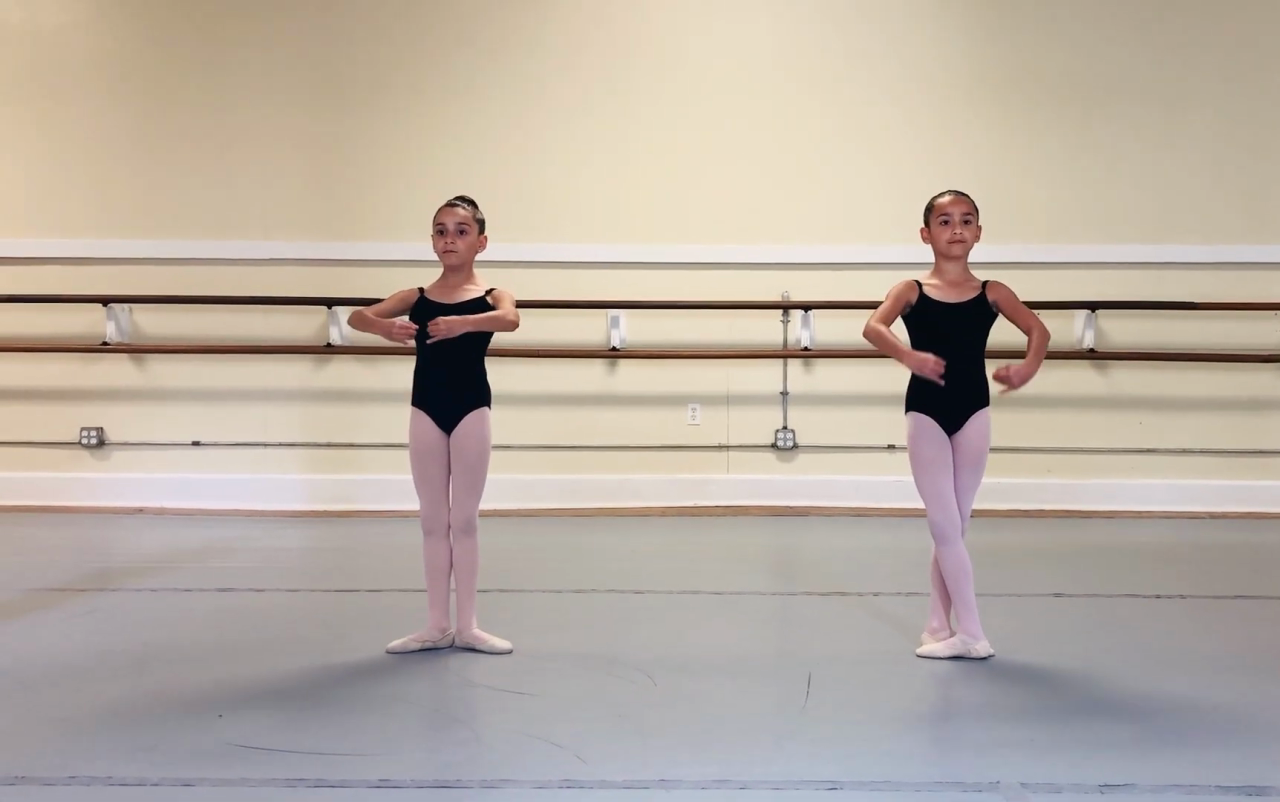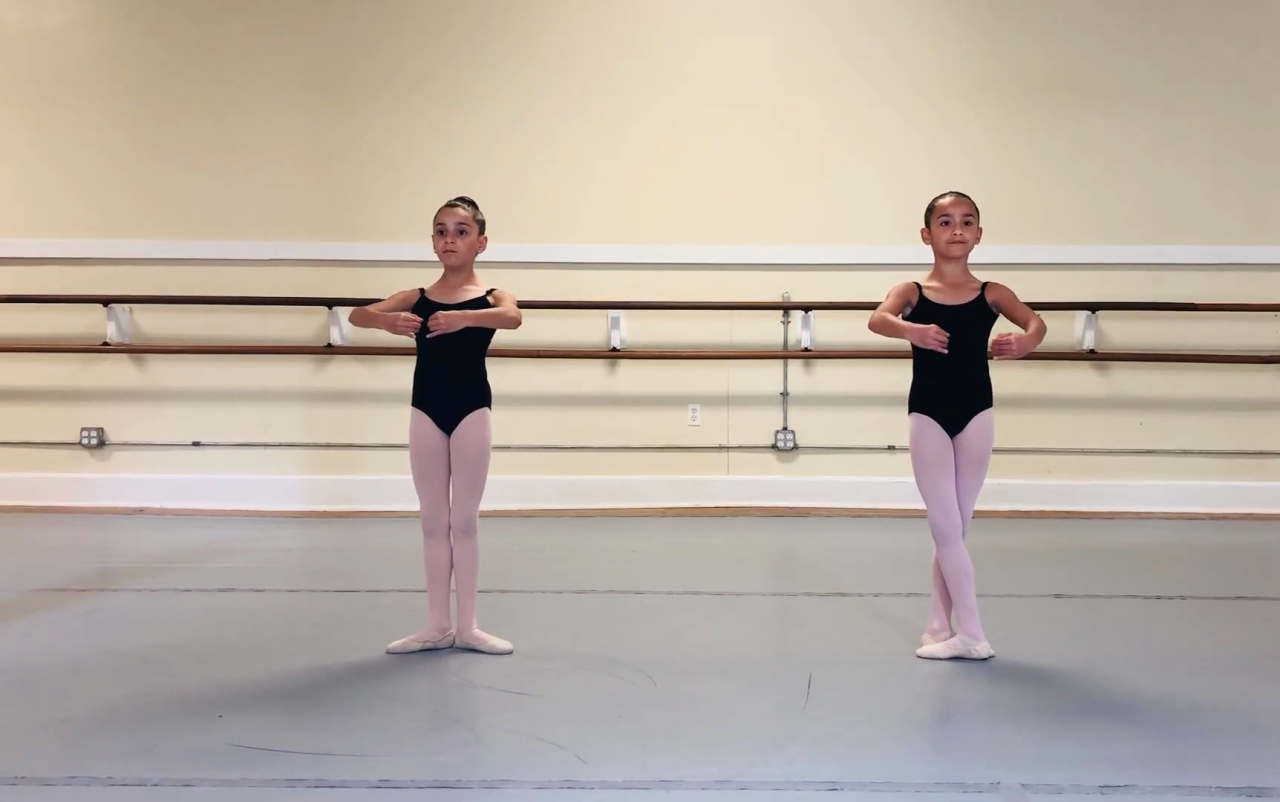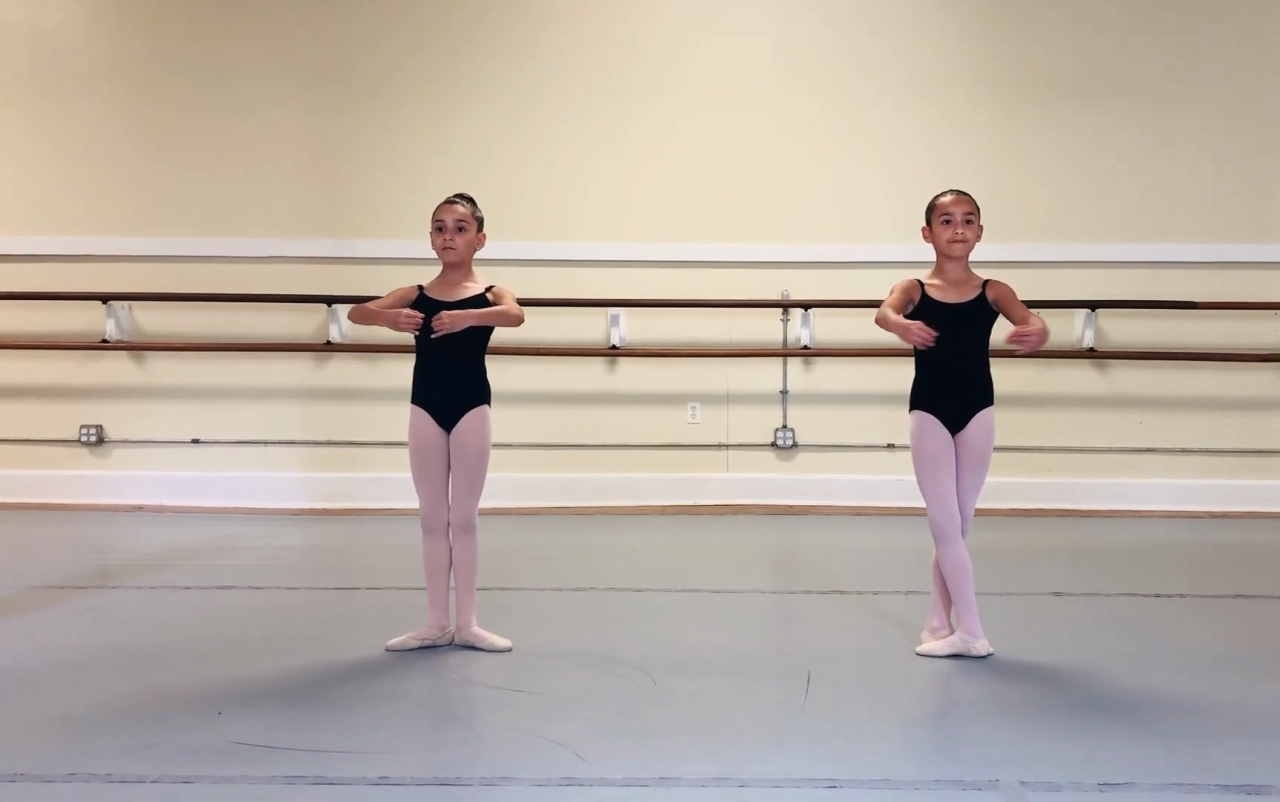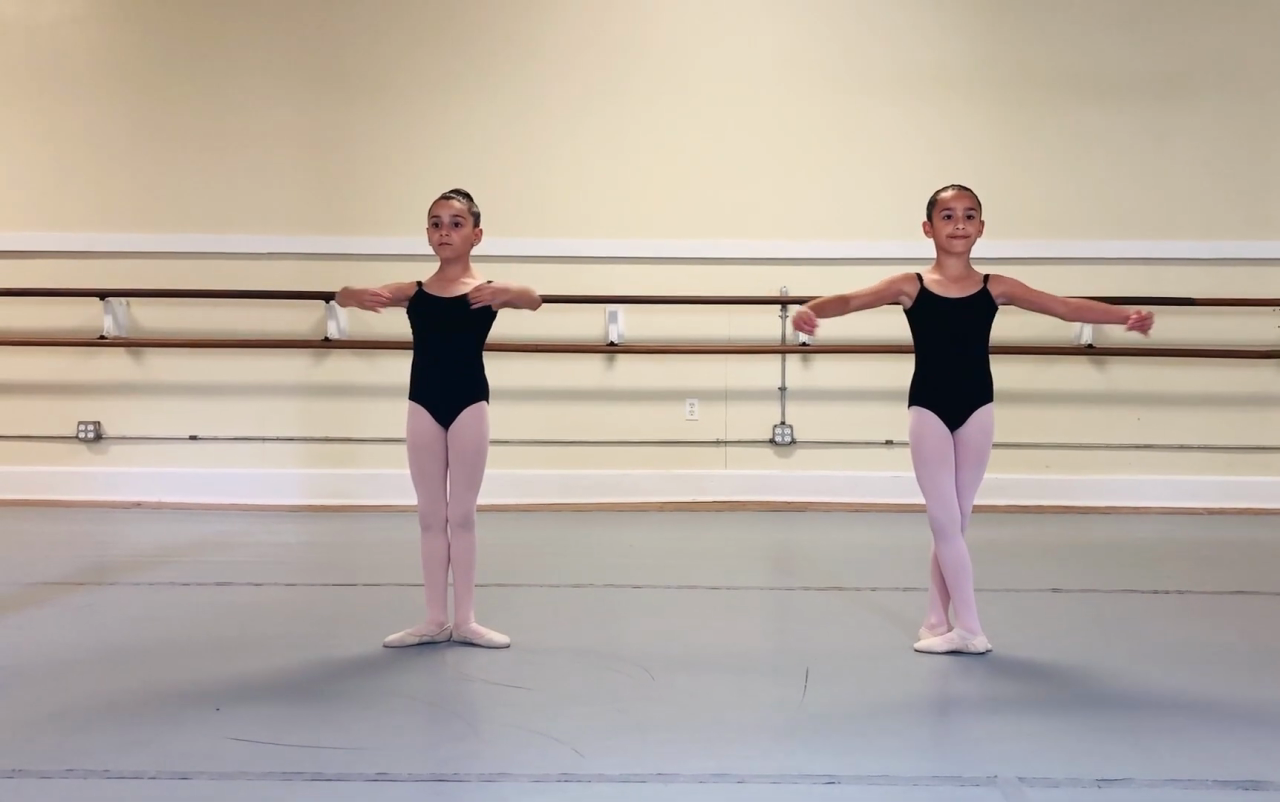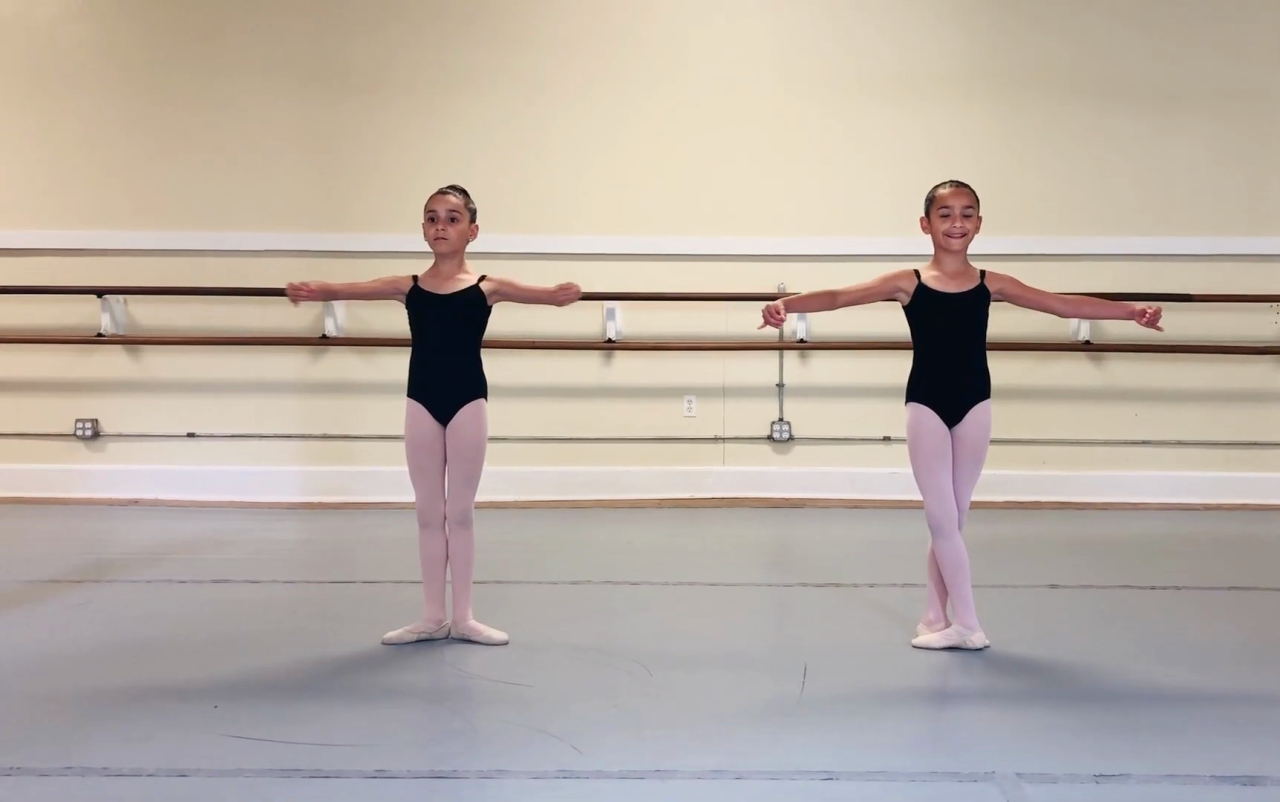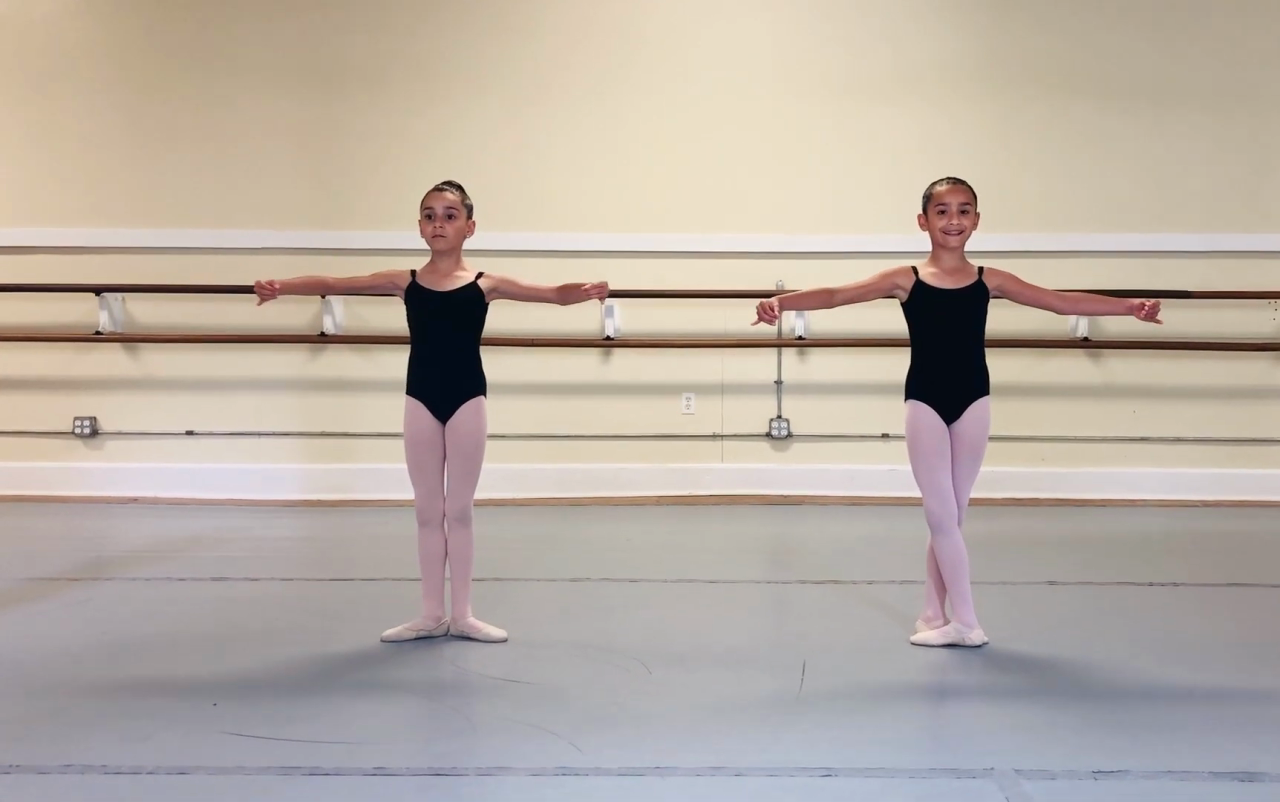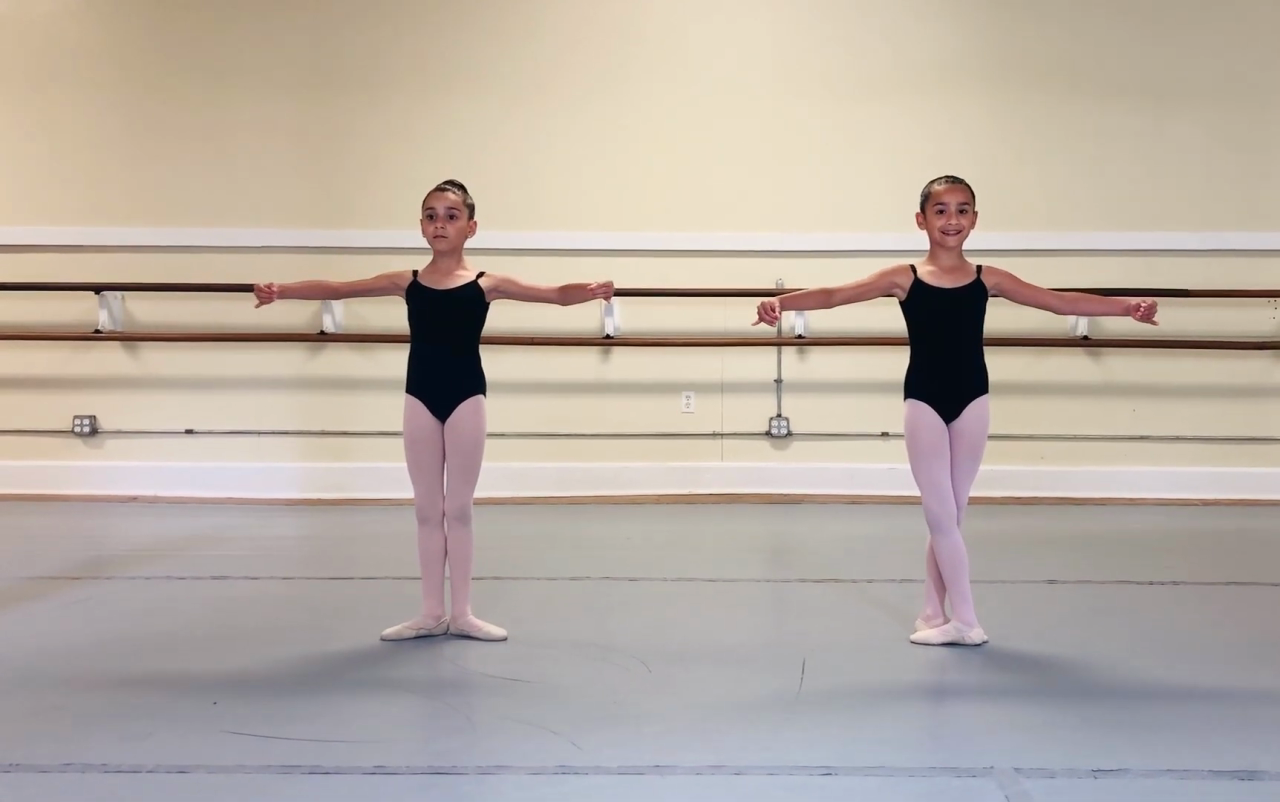
dt=0.3s
person 1, frame 1
left shoulder: (992, 293)
right shoulder: (911, 291)
left elbow: (1038, 330)
right elbow: (872, 328)
left wrist: (1028, 366)
right wrist: (908, 356)
left hip: (973, 414)
right hip: (926, 413)
left knee: (954, 527)
right knee: (944, 525)
left ankle: (939, 627)
right ankle: (970, 632)
person 1, frame 2
left shoulder: (991, 294)
right shoulder: (911, 292)
left elbow: (1035, 322)
right elbow: (878, 319)
left wrist: (1026, 340)
right wrist: (911, 331)
left hip: (976, 414)
right hip: (928, 415)
left knee: (955, 528)
right knee: (945, 526)
left ankle: (940, 628)
right ankle: (971, 634)
person 1, frame 3
left shoulder: (992, 291)
right shoulder: (912, 288)
left elbow: (1032, 322)
right elbow: (884, 313)
left wrist: (1034, 334)
right wrist: (902, 326)
left hip: (976, 412)
right hip: (928, 413)
left knee: (957, 526)
right knee: (945, 525)
left ankle: (939, 625)
right ankle: (969, 631)
person 1, frame 4
left shoulder: (995, 287)
right shoulder: (911, 286)
left elbow: (1065, 307)
right elbow: (850, 300)
left wrist: (1126, 314)
right wrist: (812, 310)
left hip: (977, 408)
right hip: (928, 408)
left knee: (955, 523)
right knee: (945, 521)
left ankle: (938, 622)
right ankle: (969, 628)
person 1, frame 5
left shoulder: (991, 284)
right shoulder: (907, 282)
left elbow: (1064, 305)
right elbow: (838, 297)
left wrist: (1132, 311)
right wrist: (786, 304)
left hip: (974, 405)
right hip: (925, 404)
left knee: (952, 519)
right knee: (942, 519)
left ankle: (934, 618)
right ankle: (966, 623)
person 1, frame 6
left shoulder: (989, 280)
right shoulder: (905, 279)
left elbow: (1061, 301)
right elbow: (835, 295)
left wrist: (1129, 306)
right wrist: (782, 302)
left hip: (972, 401)
right hip: (924, 401)
left knee: (951, 516)
right knee: (941, 515)
left ankle: (934, 615)
right ankle: (964, 621)
person 1, frame 7
left shoulder: (988, 279)
right shoulder: (903, 277)
left elbow: (1059, 301)
right elbow: (834, 295)
left wrist: (1127, 307)
right wrist: (781, 303)
left hip: (971, 400)
right hip: (923, 401)
left knee: (951, 515)
right knee: (940, 515)
left ankle: (933, 614)
right ankle: (965, 620)
person 2, frame 1
left shoulder: (492, 297)
right shoulder: (416, 297)
left elbow: (510, 319)
right elbow: (358, 316)
left wrist: (461, 323)
right wrist: (385, 326)
left hip: (471, 411)
right hip: (426, 412)
left knee: (464, 520)
right knee: (433, 521)
left ankle: (467, 625)
right ankle: (437, 624)
person 2, frame 2
left shoulder: (492, 297)
right shoulder: (416, 298)
left elbow: (513, 317)
right elbow: (357, 314)
left wrist: (463, 318)
right wrist: (386, 321)
left hip: (472, 411)
right hip: (426, 412)
left knee: (464, 521)
right knee: (433, 522)
left ankle: (467, 626)
right ankle: (437, 625)
person 2, frame 3
left shoulder: (490, 295)
right shoulder: (414, 295)
left elbow: (516, 315)
right elbow: (356, 312)
left wrist: (468, 317)
right wrist: (387, 317)
left hip: (471, 409)
right hip: (425, 409)
left knee: (464, 518)
right knee: (432, 519)
left ankle: (467, 623)
right ankle: (436, 623)
person 2, frame 4
left shoulder: (490, 291)
right shoulder: (412, 291)
left elbow: (532, 299)
right elbow: (350, 294)
left wrist: (509, 294)
right wrist: (360, 296)
left hip: (469, 404)
right hip: (423, 405)
left knee: (462, 515)
right knee: (430, 515)
left ankle: (465, 619)
right ankle: (435, 619)
person 2, frame 5
left shoulder: (487, 287)
right shoulder: (407, 286)
left elbow: (547, 294)
right elbow: (341, 288)
left wrist: (563, 293)
right wrist: (307, 289)
left hip: (468, 402)
right hip: (422, 403)
left knee: (461, 512)
right knee: (428, 512)
left ankle: (463, 616)
right ankle: (433, 616)
person 2, frame 6
left shoulder: (485, 284)
right shoulder: (405, 282)
left elbow: (555, 294)
right elbow: (333, 284)
left wrist: (586, 290)
right wrist: (280, 286)
left hip: (467, 399)
right hip: (421, 400)
left knee: (460, 510)
right knee: (428, 510)
left ankle: (462, 614)
right ankle: (432, 613)
person 2, frame 7
left shoulder: (486, 284)
right shoulder: (406, 282)
left elbow: (556, 294)
right elbow: (335, 288)
left wrist: (591, 290)
right wrist: (279, 290)
left hip: (466, 398)
right hip: (420, 399)
left knee: (459, 508)
right knee: (427, 509)
left ankle: (461, 612)
right ankle: (432, 612)
